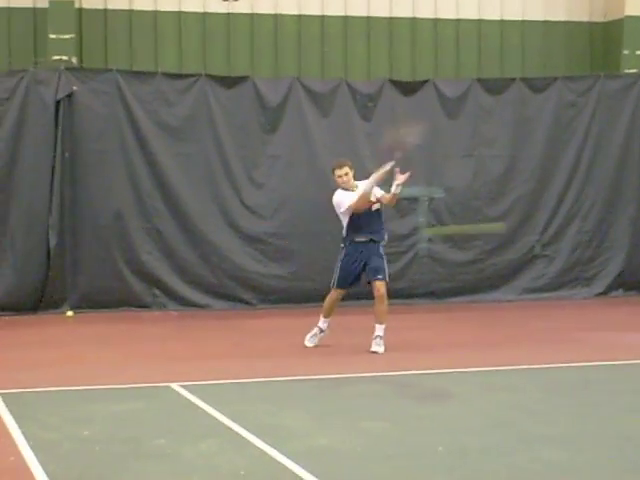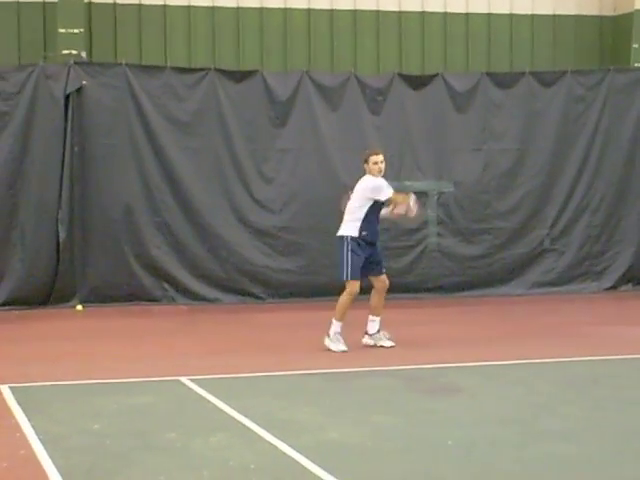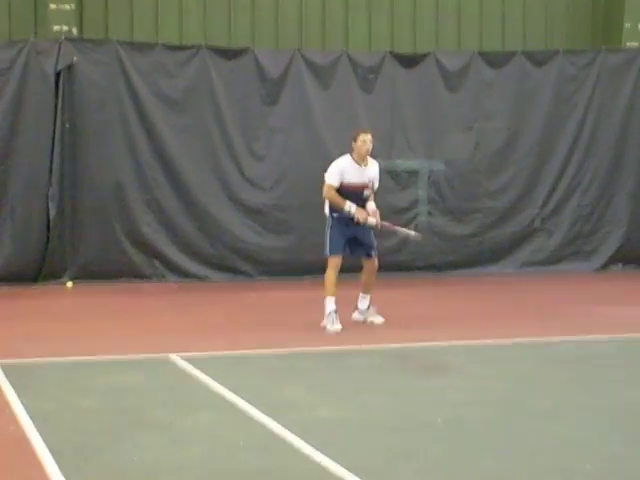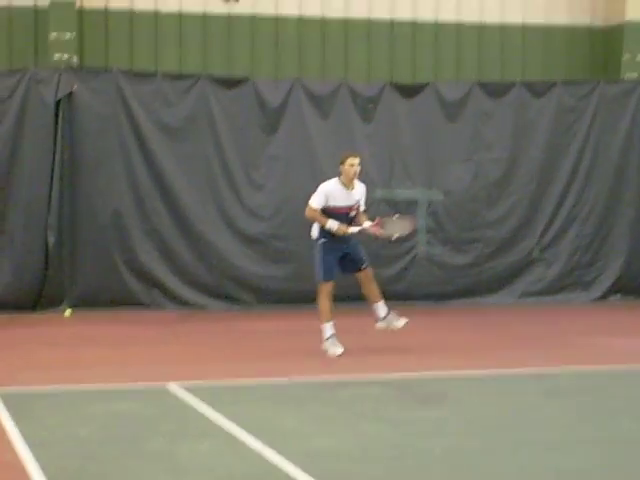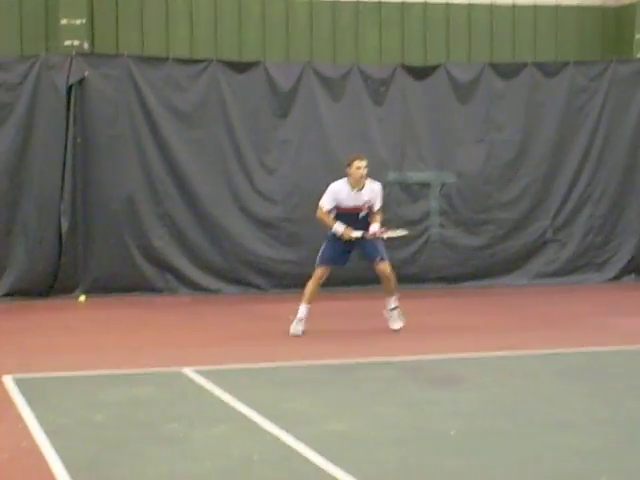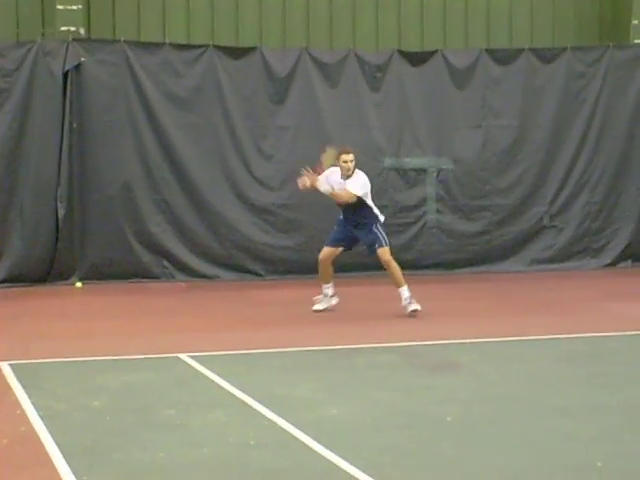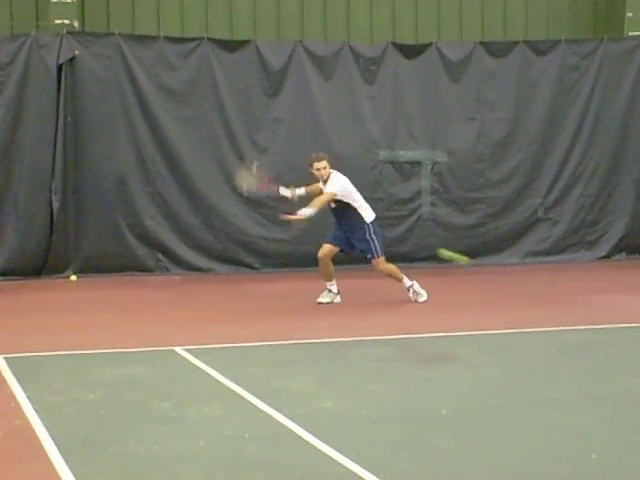
dt=0.4s
person 1, frame 1
left shoulder: (366, 186)
right shoulder: (339, 197)
left elbow: (388, 201)
right elbow: (359, 206)
left wrist: (397, 186)
right wrist: (374, 180)
left hip: (375, 246)
right hip: (352, 248)
left knee: (380, 292)
right knee: (337, 294)
left ankle: (378, 337)
right ankle: (321, 328)
person 1, frame 2
left shoulder: (373, 186)
right shoulder: (374, 183)
right elbow: (399, 199)
left wrist: (392, 207)
right wrist: (409, 200)
left hip: (367, 241)
right hip: (352, 239)
left knee: (382, 284)
right knee: (353, 289)
left ankle: (372, 333)
right ankle: (333, 334)
person 1, frame 3
left shoulder: (374, 166)
right shoulder: (340, 165)
right elbow: (327, 193)
left wrist: (371, 208)
right wrist: (352, 208)
left hip: (359, 220)
right hip: (338, 219)
left knee: (372, 265)
right knee: (334, 264)
left ankle: (363, 309)
right ankle: (330, 313)
person 1, frame 4
left shoulder: (360, 188)
right shoulder: (327, 188)
right elbow: (310, 213)
left wrist: (367, 225)
right wrist: (333, 225)
left hip: (346, 239)
right hip: (325, 241)
left knee: (367, 275)
right knee: (326, 289)
left ankle: (383, 316)
right ankle: (329, 337)
person 1, frame 5
left shoulder: (375, 187)
right shoulder: (336, 188)
left elbow: (376, 213)
right elbow: (321, 213)
left wrist: (375, 227)
right wrist: (340, 229)
left hip: (365, 235)
right hip: (339, 236)
left knee: (386, 271)
right knee: (318, 275)
left ankle: (392, 309)
right ankle: (301, 317)
person 1, frame 6
left shoulder: (361, 179)
right shoulder: (332, 172)
left elbow: (344, 199)
right elbow: (314, 182)
left wrist: (320, 184)
right wrist: (307, 181)
left hip: (369, 223)
right hip: (347, 223)
left knee: (386, 258)
right knee: (323, 257)
left ankle: (407, 299)
right ankle: (329, 295)
person 1, frame 7
left shoulder: (338, 181)
right shoulder: (326, 179)
left elbow: (324, 198)
right elbow: (320, 187)
left wrist: (305, 213)
right wrist: (298, 192)
left hip: (363, 224)
right hip: (344, 225)
left knee: (381, 266)
right knee: (323, 255)
left ankle: (411, 286)
right ankle: (333, 291)
